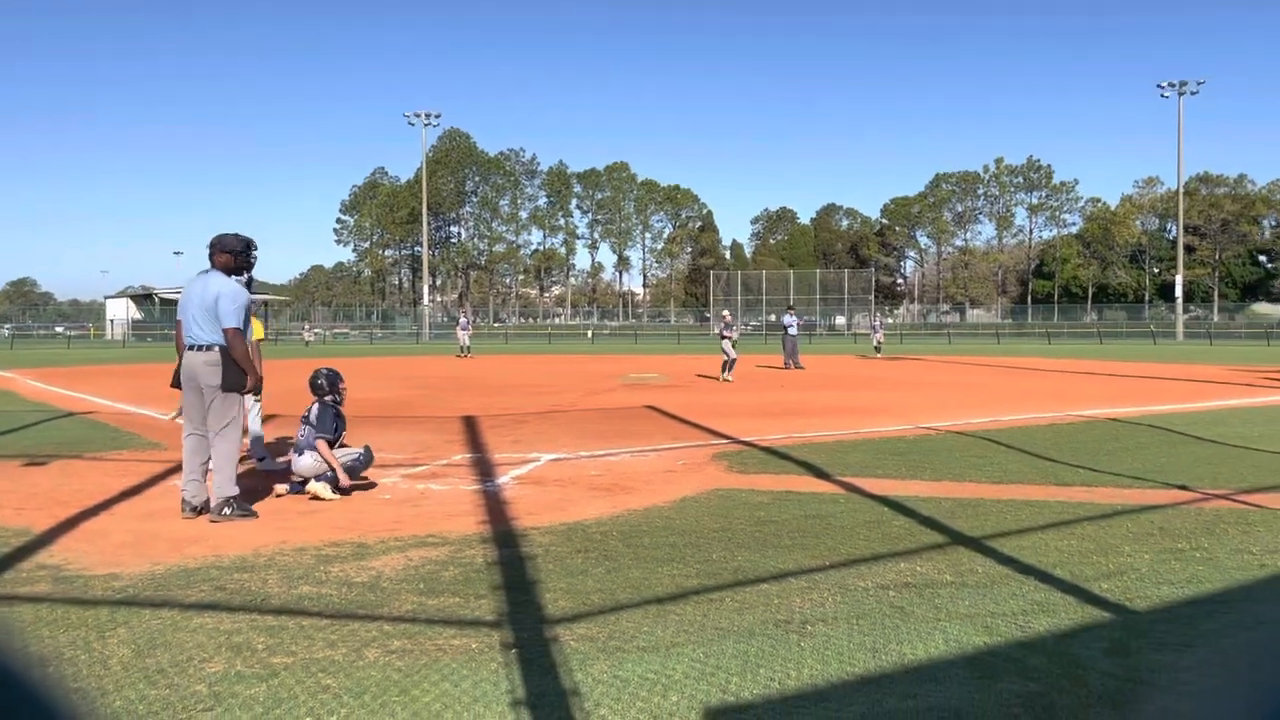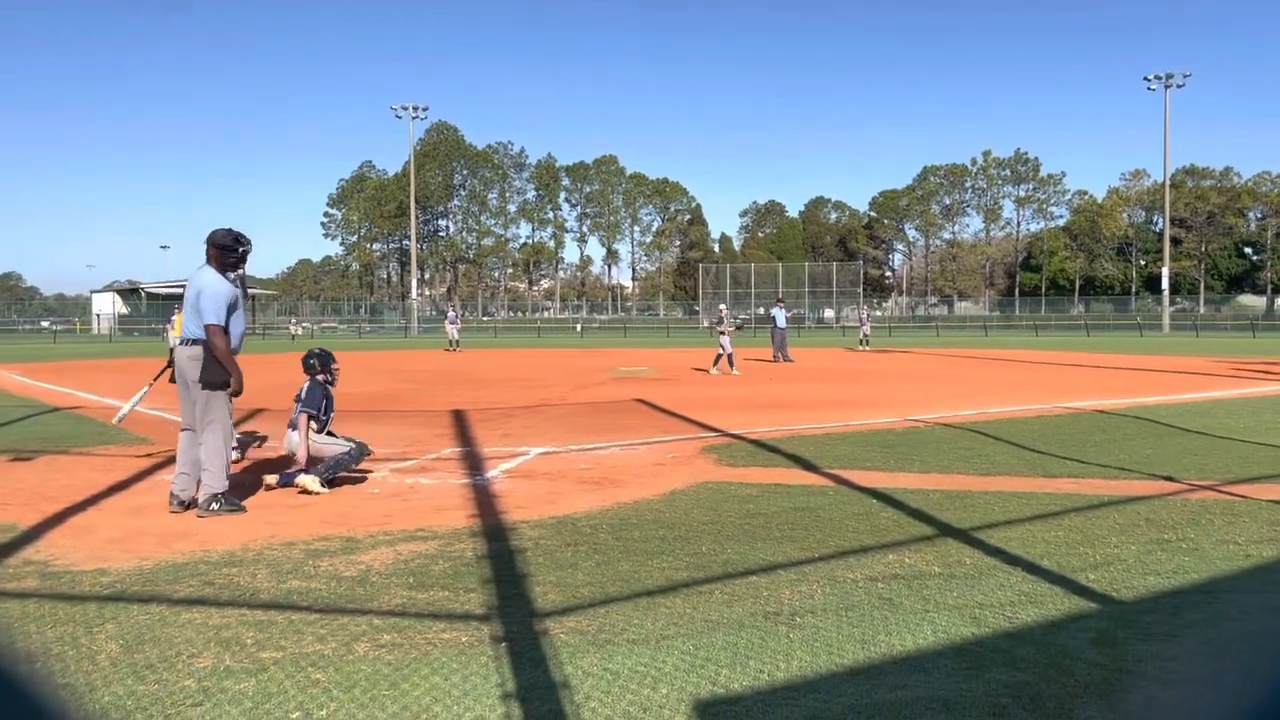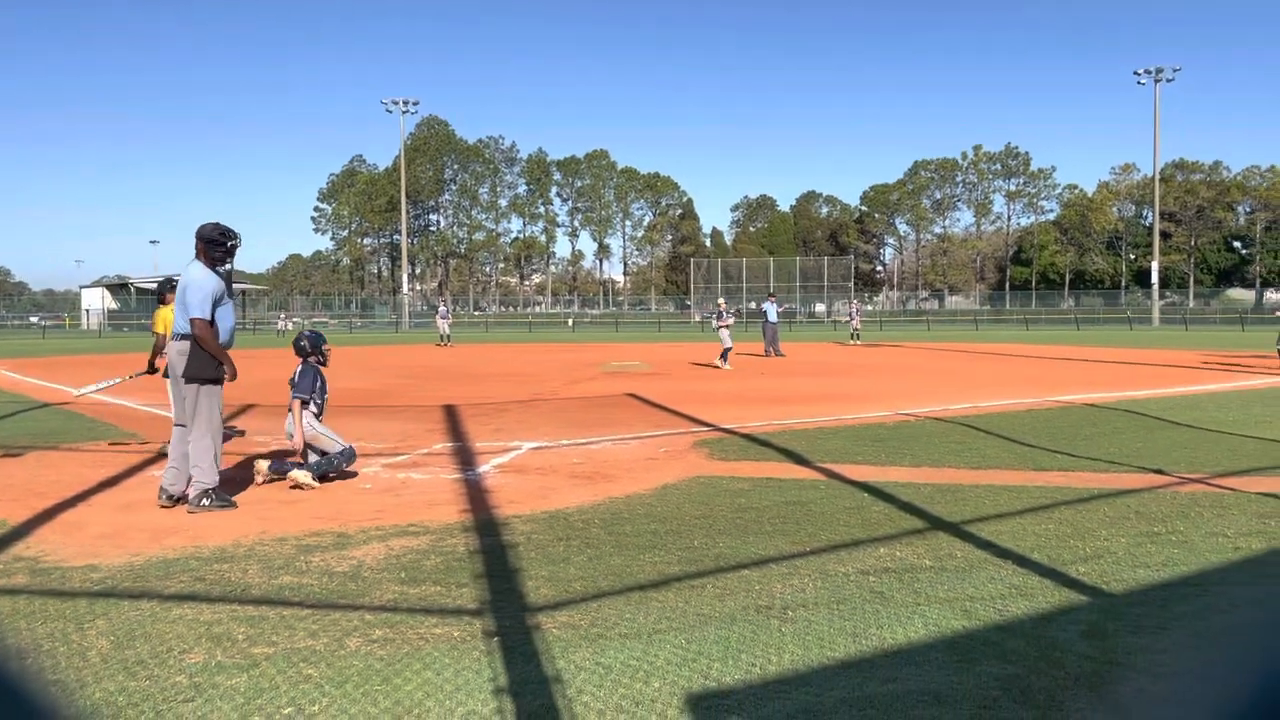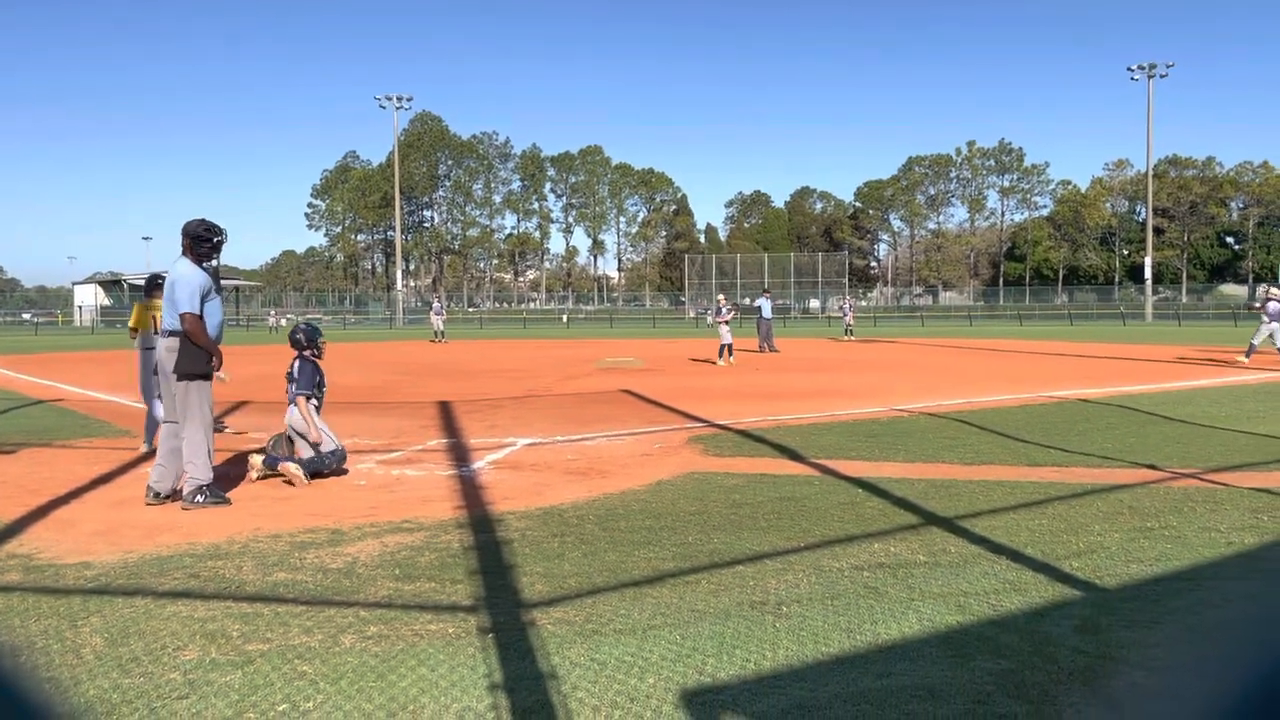
dt=0.3s
person 1, frame 1
left shoulder: (192, 285)
right shoulder: (231, 289)
left elbow: (180, 331)
right elbow: (233, 337)
left wrist: (185, 364)
right wrist: (252, 372)
left hip: (190, 361)
right hip: (218, 363)
left knee: (194, 432)
right knee: (225, 434)
left ankle: (192, 499)
right ankle: (223, 501)
person 1, frame 2
left shoulder: (200, 276)
right shoulder: (218, 285)
right elbow: (215, 334)
right wrist: (235, 371)
left hip: (186, 355)
right hip: (205, 359)
left knee: (192, 428)
right knee: (215, 428)
left ankle: (182, 494)
right ankle: (212, 497)
person 1, frame 3
left shoulder: (201, 273)
right shoulder: (203, 279)
right elbow: (201, 329)
right wrist: (227, 361)
left hip: (182, 352)
right hip: (197, 354)
left knee: (185, 423)
right knee: (205, 423)
left ankle: (172, 488)
right ankle: (203, 492)
person 1, frame 4
left shoulder: (189, 269)
right shoulder: (190, 274)
right elbow: (190, 323)
right wrist: (215, 351)
left hip: (173, 350)
right hip: (185, 351)
left knee: (174, 420)
right knee: (197, 420)
left ankle: (161, 486)
right ankle: (197, 489)
